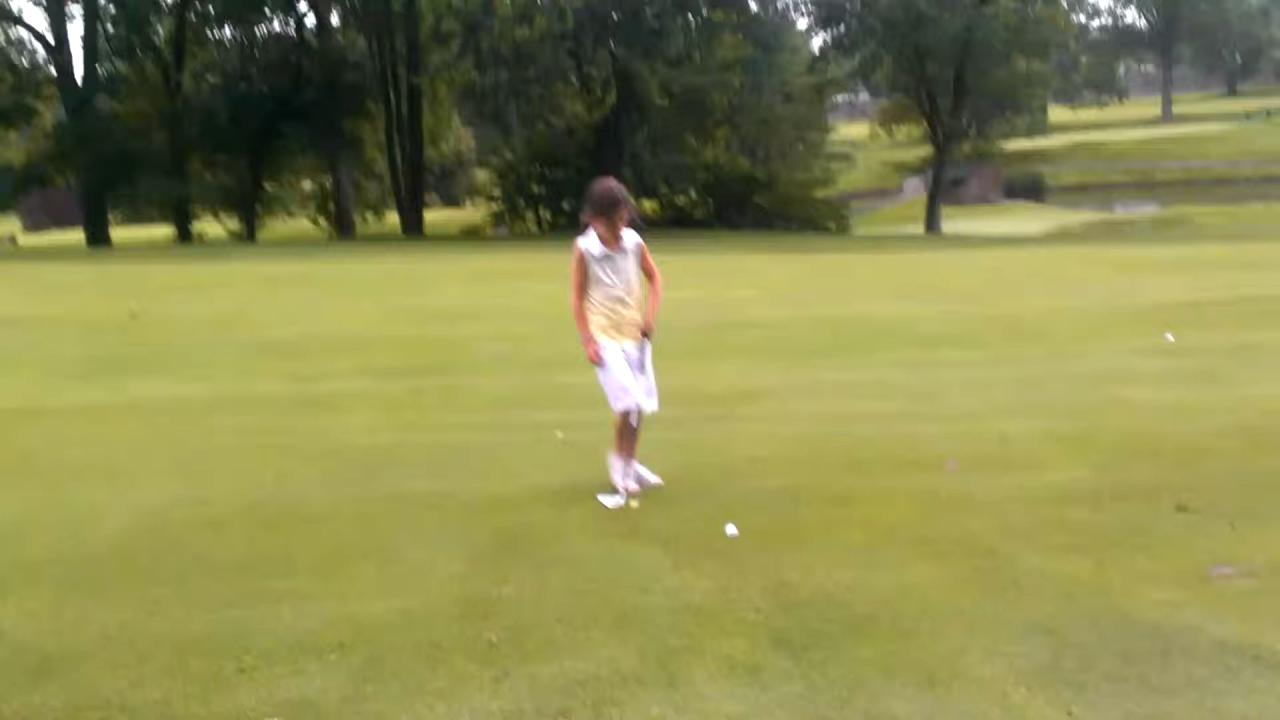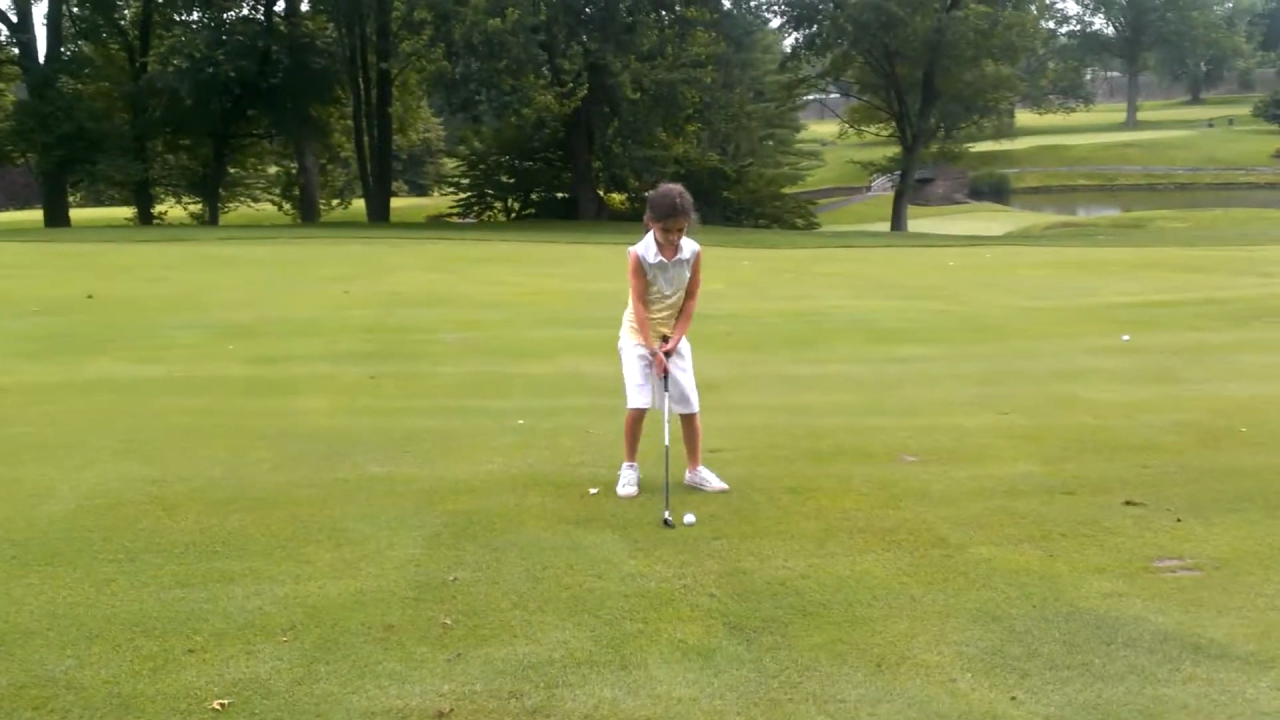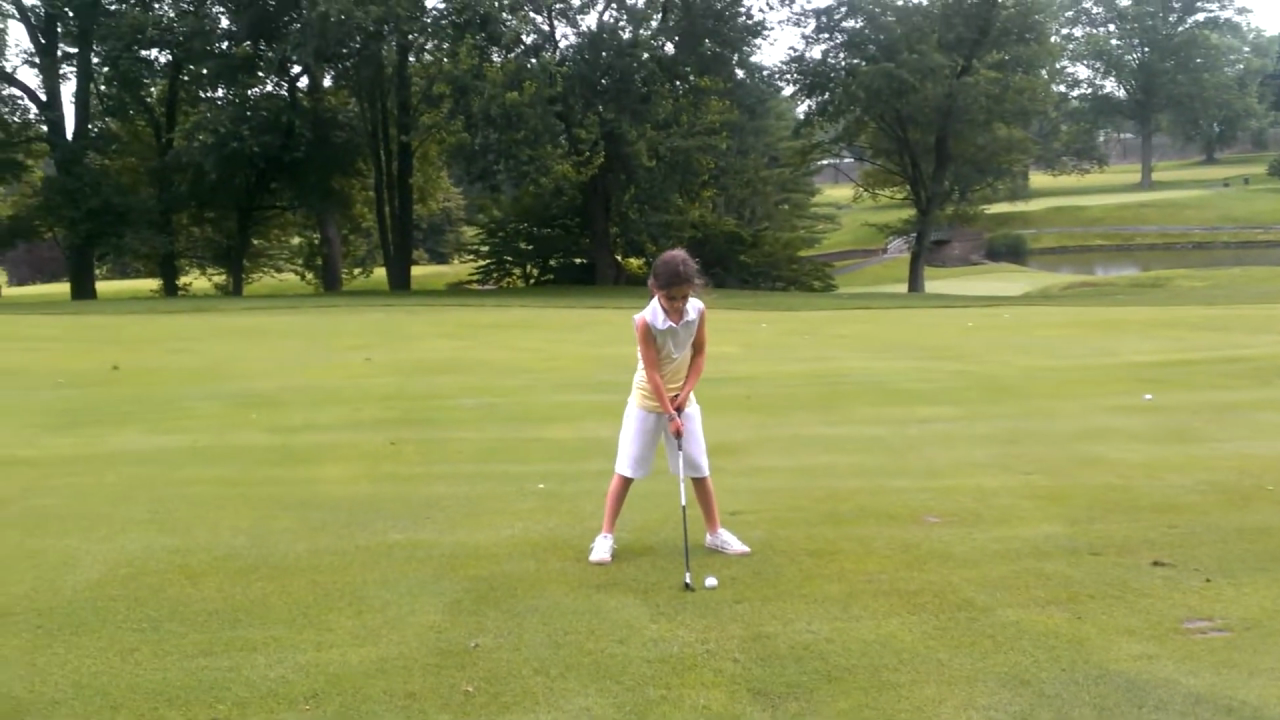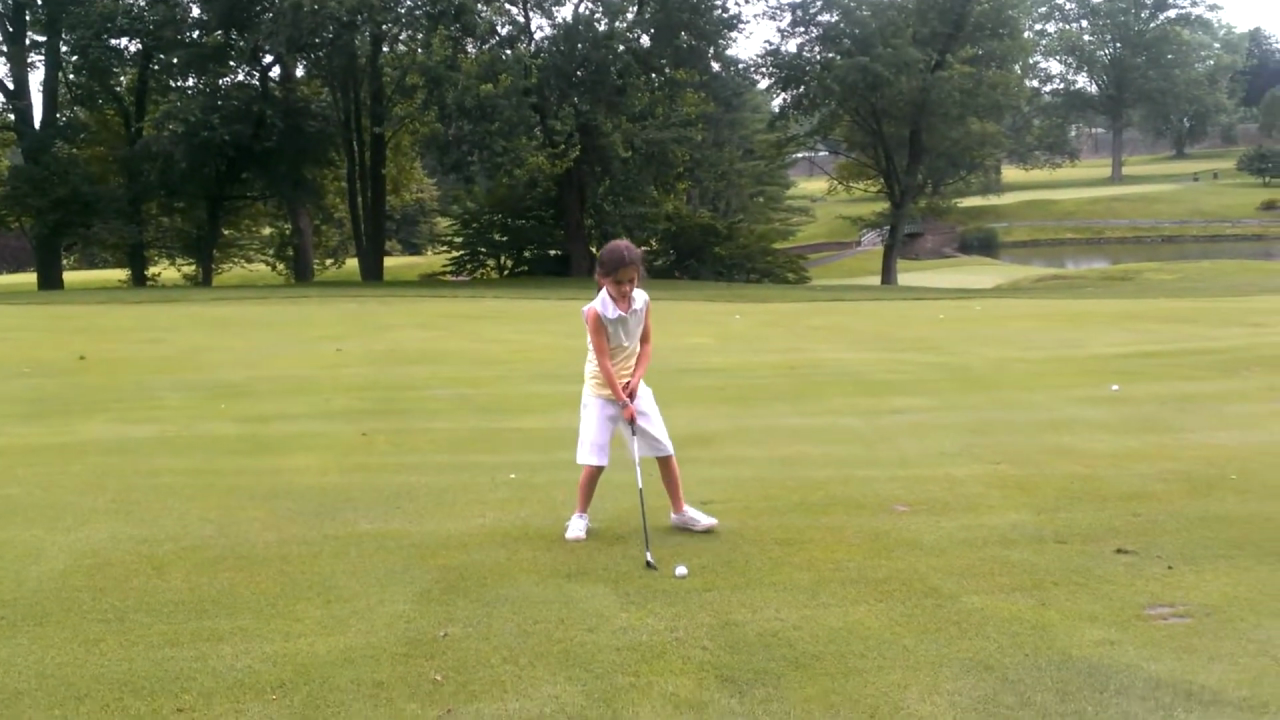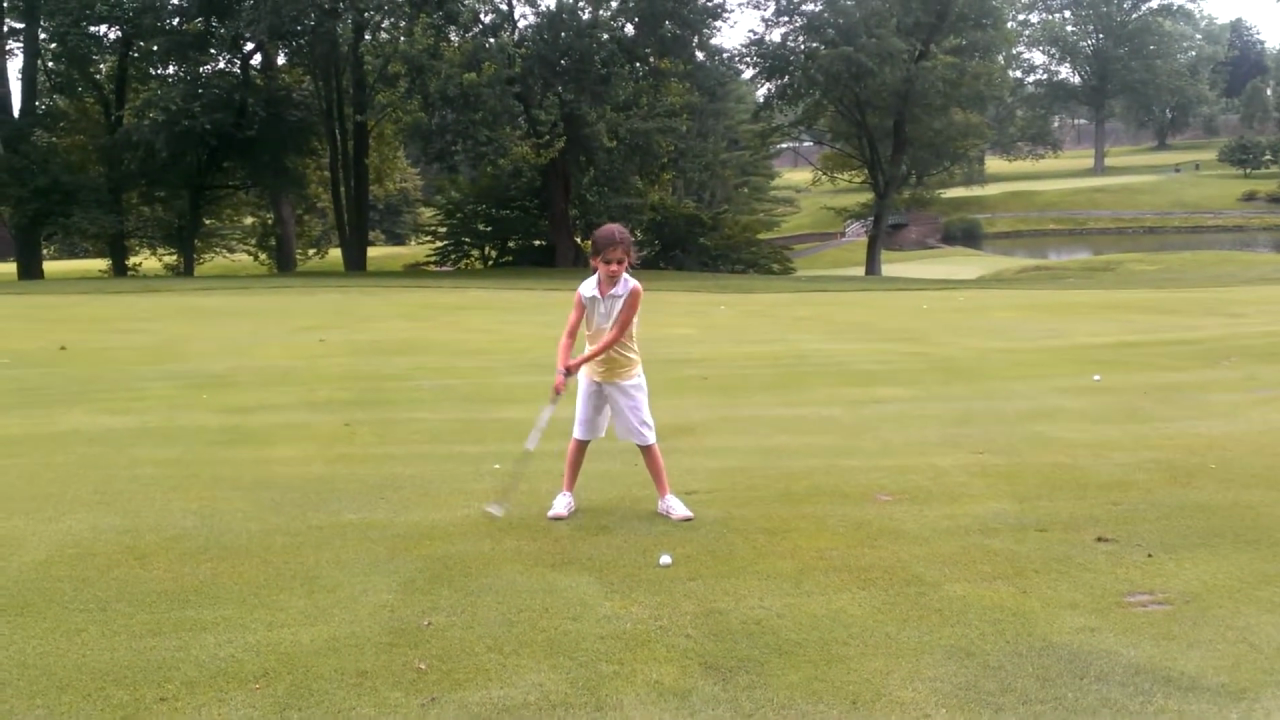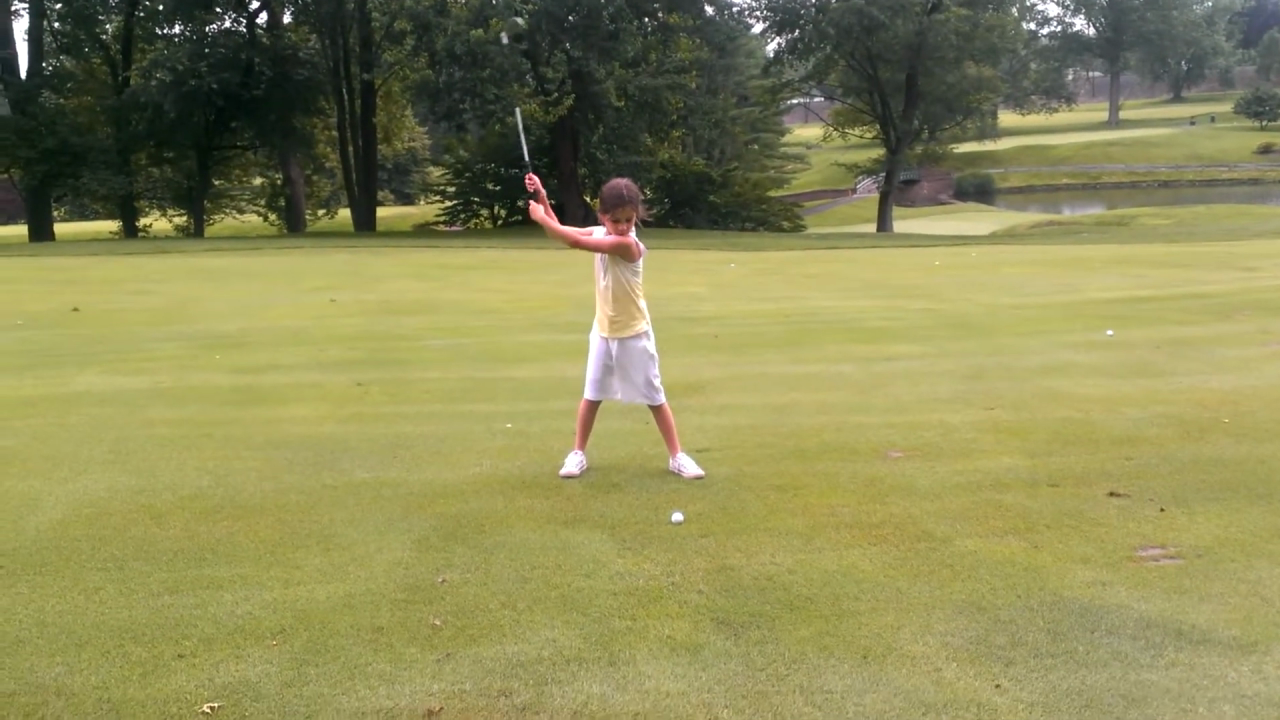
dt=0.7s
person 1, frame 1
left shoulder: (635, 242)
right shoulder: (584, 249)
left elbow: (654, 279)
right elbow: (577, 297)
left wrist: (650, 316)
right wrist: (588, 341)
left hip: (635, 337)
right hip: (605, 338)
left knee: (641, 405)
right knee: (627, 404)
left ankle: (627, 462)
right ankle: (621, 461)
person 1, frame 2
left shoulder: (693, 251)
right shoulder: (639, 254)
left elbow: (691, 298)
right elbow: (639, 304)
left wrist: (675, 339)
right wrist: (652, 349)
left hip: (674, 338)
right hip: (639, 337)
left knee: (689, 405)
right knee: (638, 404)
left ankle: (695, 469)
right ankle: (629, 467)
person 1, frame 3
left shoulder: (698, 311)
right shoulder: (645, 321)
left elbow: (699, 355)
right elbow: (652, 372)
left wrist: (684, 394)
right wrist: (669, 414)
left hip: (683, 400)
right hip: (647, 403)
left knee: (700, 469)
right knee: (626, 470)
left ankle: (715, 532)
right ankle: (605, 536)
person 1, frame 4
left shoulder: (642, 301)
right shoulder: (595, 312)
left elbow: (646, 343)
right elbow: (603, 361)
left wrist: (636, 379)
right wrist: (621, 402)
left hip: (634, 388)
right hip: (602, 392)
left knee: (664, 449)
right knee: (594, 461)
left ankle: (680, 511)
right ankle: (580, 516)
person 1, frame 5
left shoulder: (632, 290)
right shoulder: (585, 291)
left elbow: (615, 335)
right elbow: (569, 334)
left wrist: (579, 360)
right wrist: (561, 368)
left hip: (626, 375)
right hip: (592, 374)
left knee: (645, 437)
right knee: (580, 435)
left ankle: (665, 498)
right ankle: (566, 494)
person 1, frame 6
left shoulder: (627, 244)
right shoulder: (600, 233)
left elbow: (574, 241)
right elbow: (564, 232)
left wrist: (541, 217)
right wrist: (542, 200)
left hip: (633, 334)
right hip: (603, 331)
left knee: (654, 396)
right knee: (592, 394)
left ankle: (676, 456)
right ankle: (578, 453)
